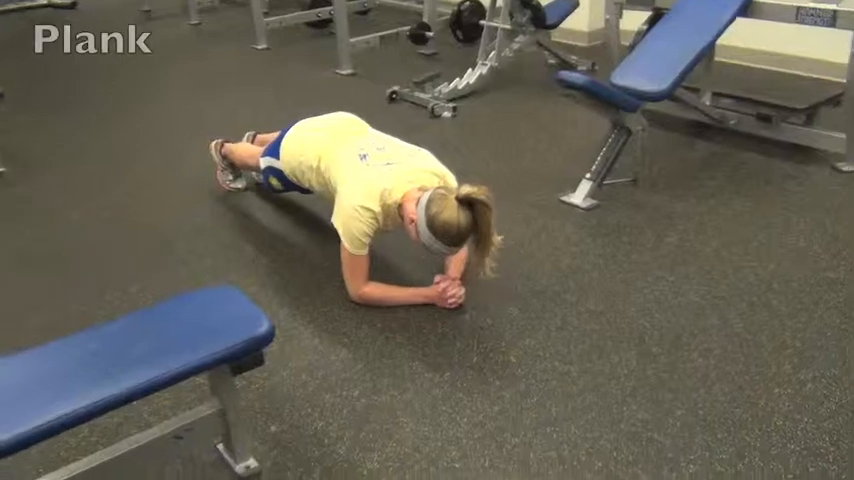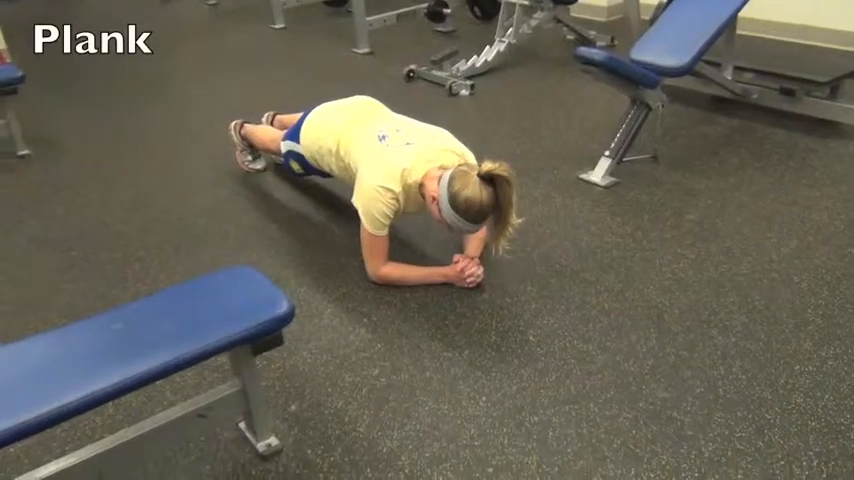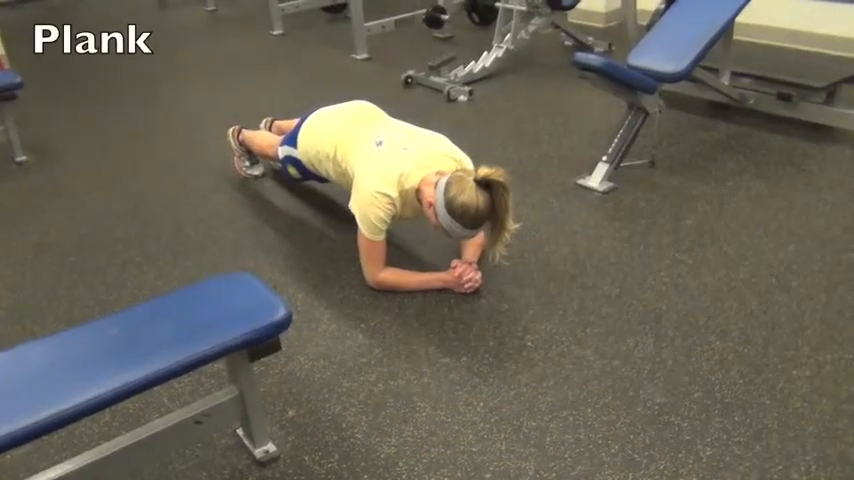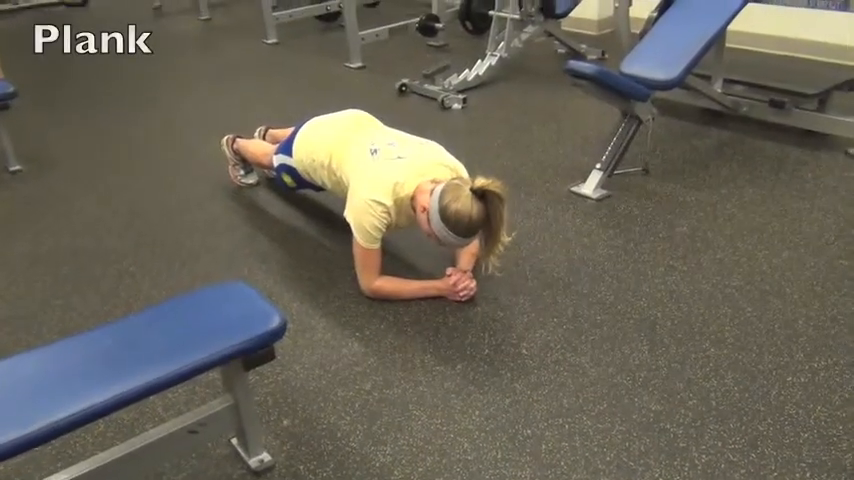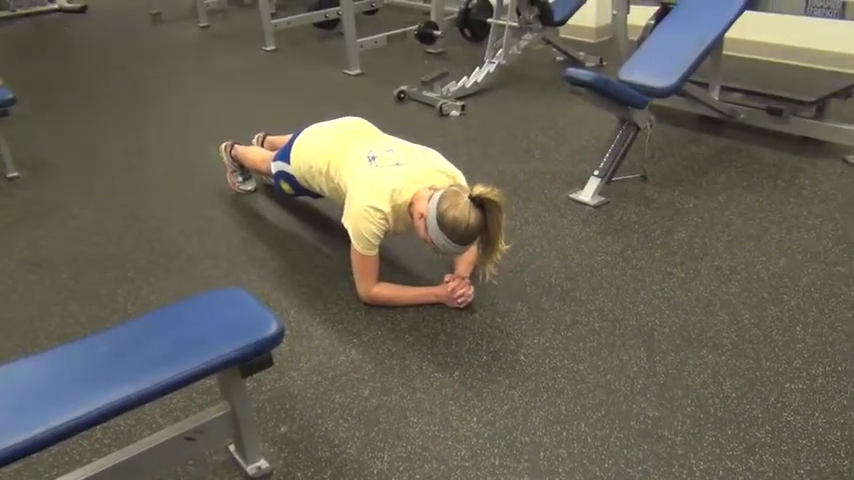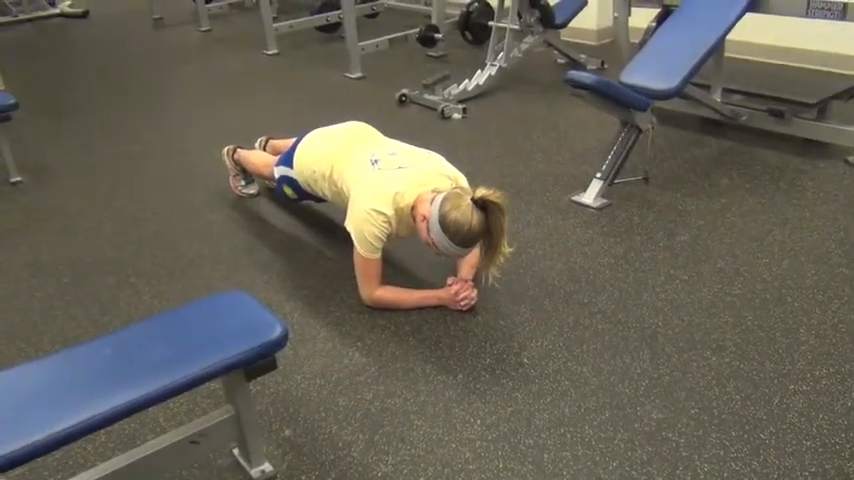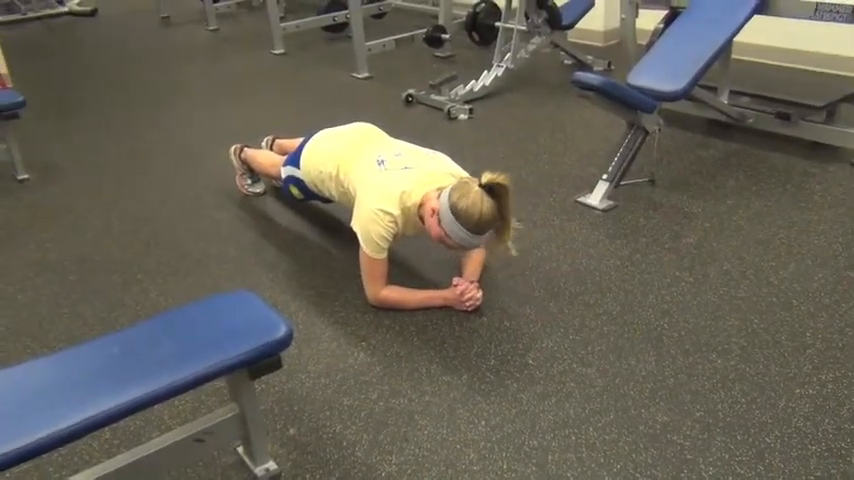
dt=0.7s
person 1, frame 1
left shoulder: (441, 181)
right shoulder: (362, 206)
left elbow: (458, 243)
right elbow: (358, 290)
left wrist: (453, 279)
right wrist: (430, 295)
left hip: (343, 127)
right hip: (297, 148)
right knee: (261, 163)
left ankle: (256, 139)
right ankle: (224, 151)
person 1, frame 2
left shoulder: (462, 162)
right shoulder: (383, 187)
left elbow: (478, 224)
right elbow: (377, 270)
left wrist: (471, 257)
right wrist: (448, 274)
left hip: (361, 112)
right hip: (318, 134)
right knee: (282, 146)
left ankle: (275, 120)
right ankle: (244, 132)
person 1, frame 3
left shoulder: (459, 167)
right shoulder: (379, 193)
left elbow: (475, 227)
right elbow: (375, 276)
left wrist: (469, 263)
right wrist: (447, 279)
left hip: (359, 116)
right hip: (316, 137)
right knee: (280, 151)
left ankle: (273, 125)
right ankle: (241, 137)
person 1, frame 4
left shoulder: (454, 176)
right shoulder: (375, 201)
left elbow: (471, 235)
right elbow: (370, 284)
left wrist: (464, 271)
right wrist: (442, 287)
left hip: (354, 126)
right hip: (311, 146)
right knee: (273, 160)
left ankle: (268, 134)
right ankle: (236, 146)
person 1, frame 5
left shoulder: (452, 181)
right shoulder: (373, 208)
left elbow: (468, 240)
right elbow: (368, 291)
left wrist: (462, 278)
right wrist: (439, 294)
left hip: (352, 132)
right hip: (309, 153)
right knee: (272, 166)
left ankle: (266, 141)
right ankle: (234, 153)
person 1, frame 6
left shoulder: (455, 186)
right shoulder: (376, 210)
left elbow: (471, 243)
right elbow: (370, 294)
left wrist: (465, 281)
right wrist: (443, 297)
left hip: (355, 138)
right hip: (312, 158)
right knee: (275, 172)
left ankle: (268, 145)
right ankle: (237, 156)
person 1, frame 7
left shoulder: (460, 185)
right shoulder: (382, 210)
left elbow: (476, 244)
right elbow: (376, 293)
left wrist: (470, 282)
right wrist: (448, 297)
left hip: (361, 138)
right hip: (318, 159)
right knee: (283, 171)
left ankle: (274, 144)
right ankle: (244, 155)
